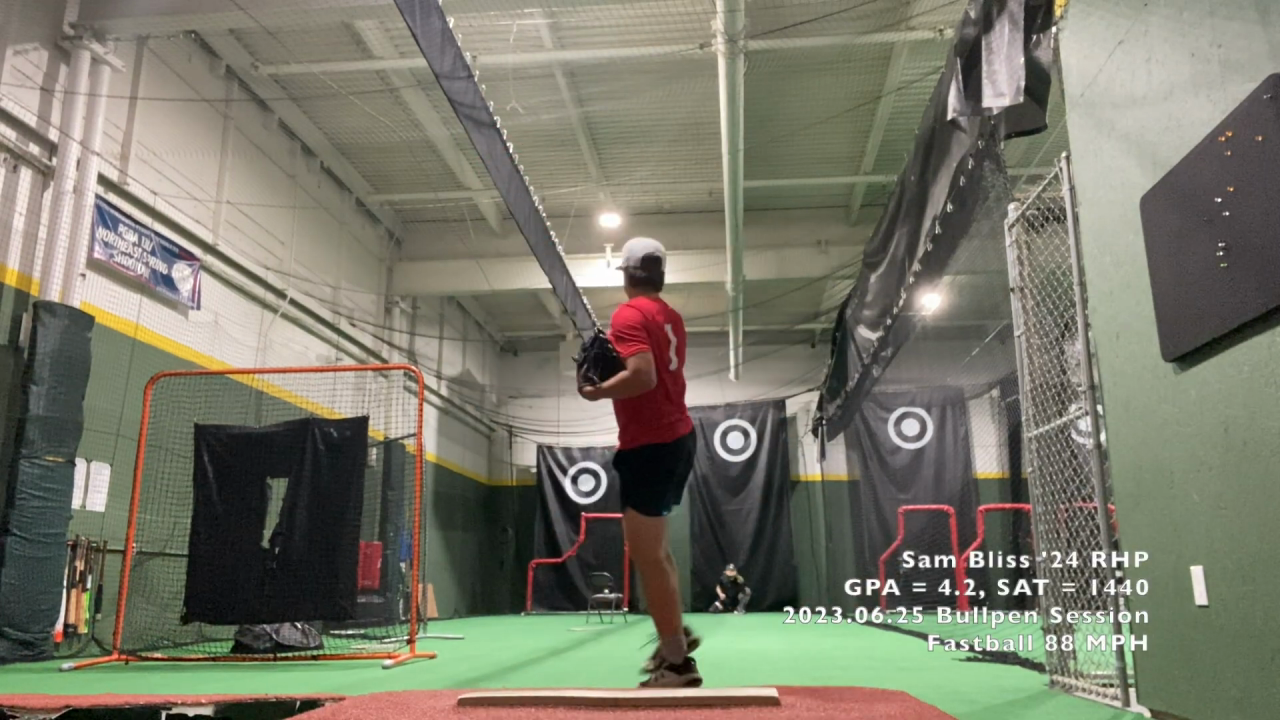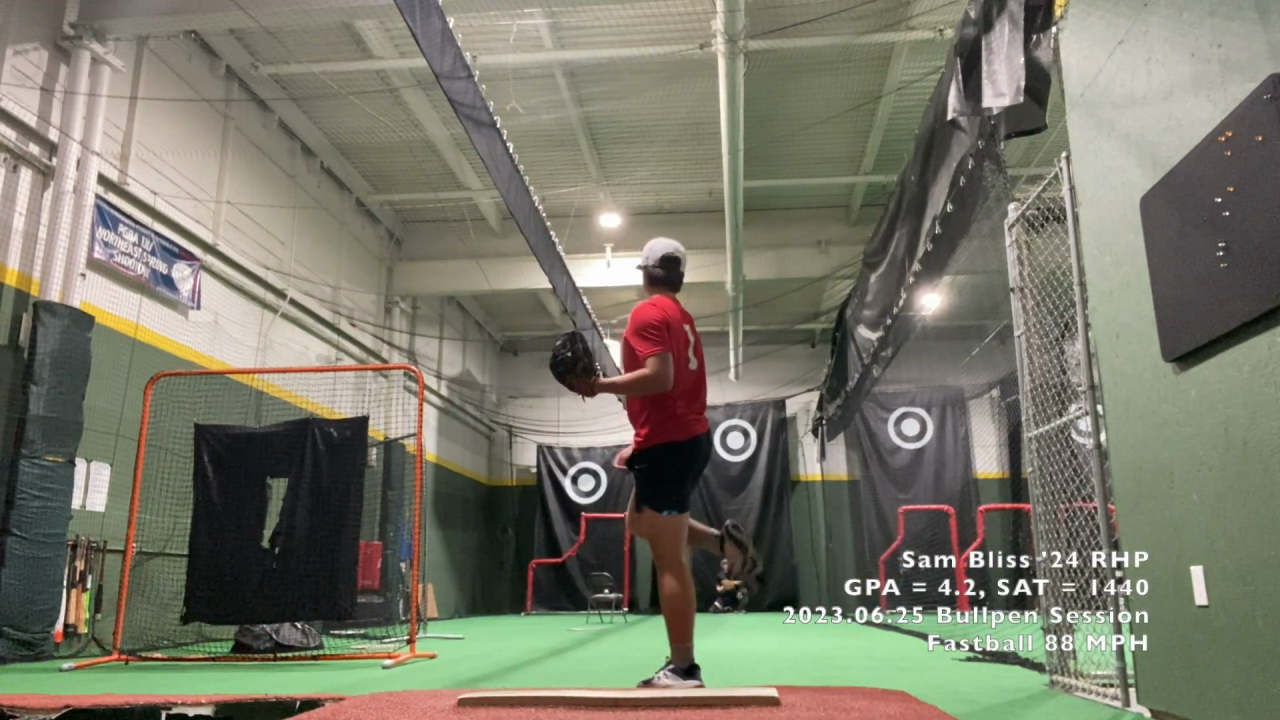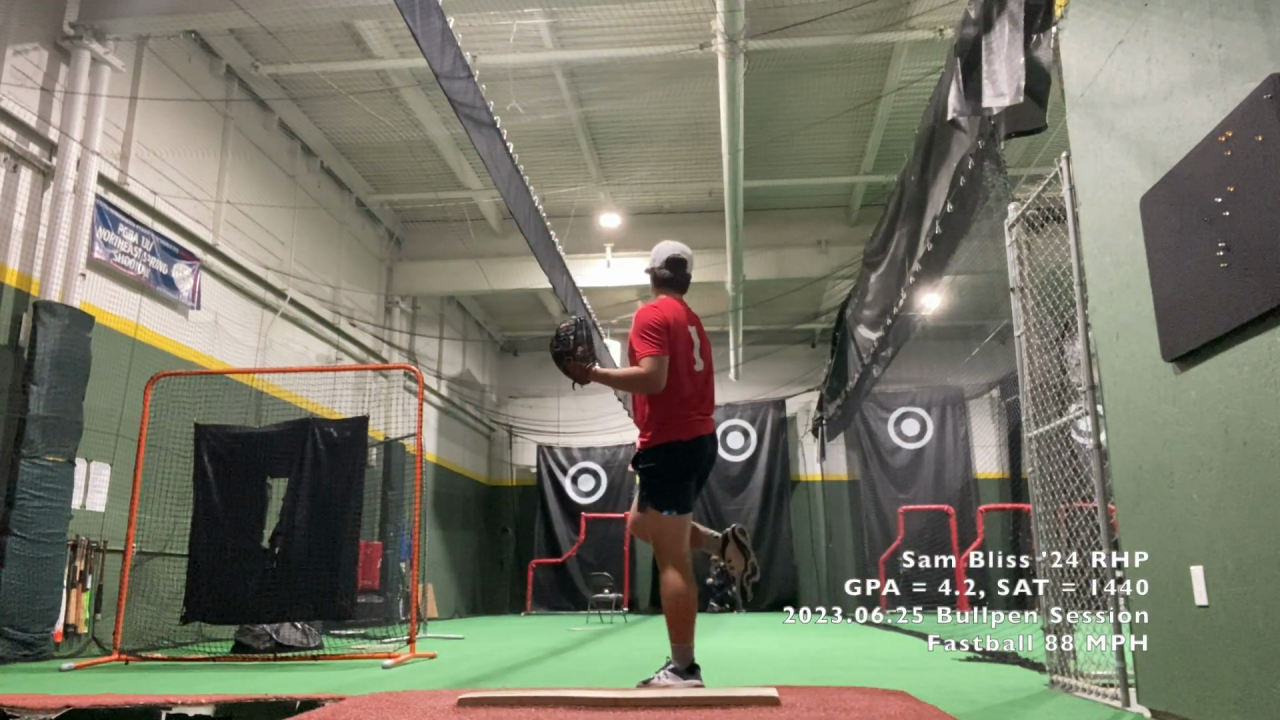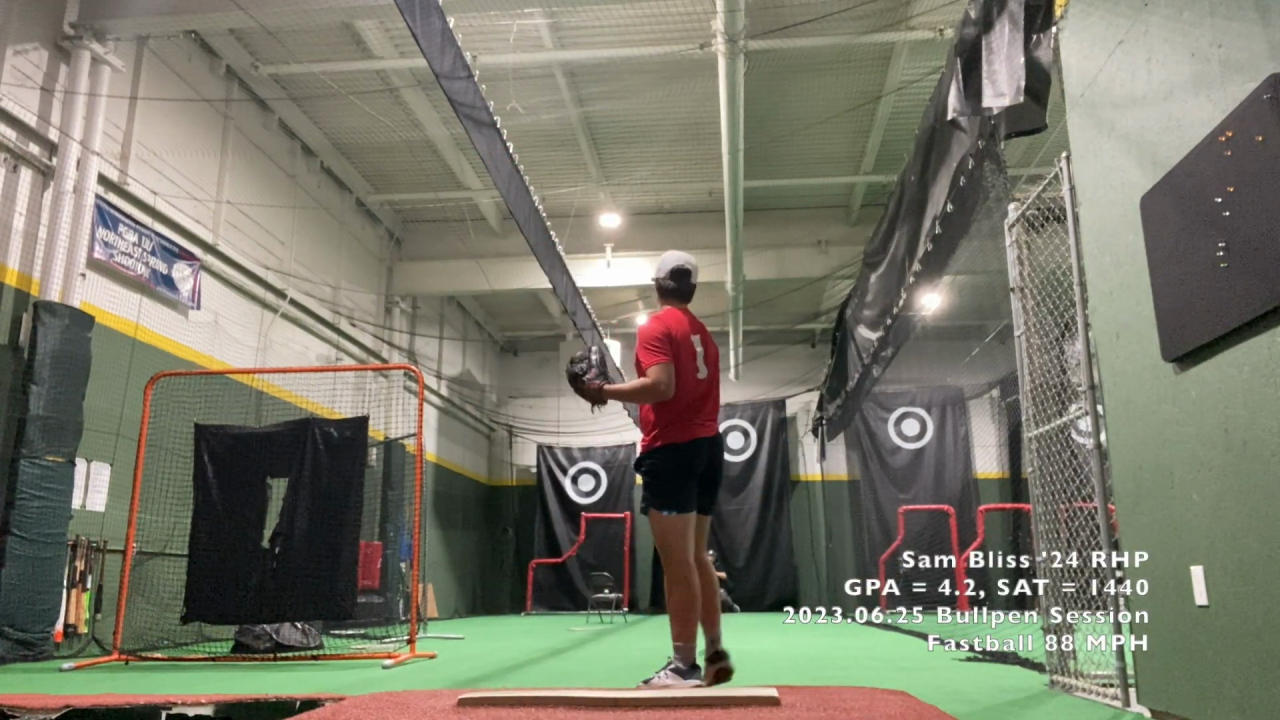
dt=0.4s
person 1, frame 1
left shoulder: (627, 316)
right shoulder: (671, 317)
left elbow: (641, 376)
left wrist: (596, 391)
left hip: (648, 447)
right hip: (680, 440)
left knee: (647, 556)
right knee: (652, 545)
left ankle: (677, 663)
right ankle: (676, 640)
person 1, frame 2
left shoulder: (647, 313)
right shoulder: (683, 318)
left elbow: (659, 378)
left wrist: (599, 385)
right wrist: (639, 445)
left hip: (667, 445)
right hip: (690, 438)
left knee: (669, 560)
right knee: (642, 522)
left ankle: (683, 668)
right ankle: (723, 541)
person 1, frame 3
left shoulder: (652, 314)
right shoulder: (693, 320)
left elbow: (652, 378)
left wrist: (594, 373)
left hip: (671, 444)
right hip: (699, 440)
left knee: (672, 558)
right knee: (643, 524)
left ankle: (682, 668)
right ankle: (724, 543)
person 1, frame 4
left shoulder: (657, 326)
right shoulder: (704, 333)
left elbow: (660, 386)
left wrist: (608, 390)
left hip: (673, 448)
right hip: (708, 444)
left knee: (678, 558)
right knee: (695, 555)
left ankle: (684, 666)
right ankle: (714, 654)
